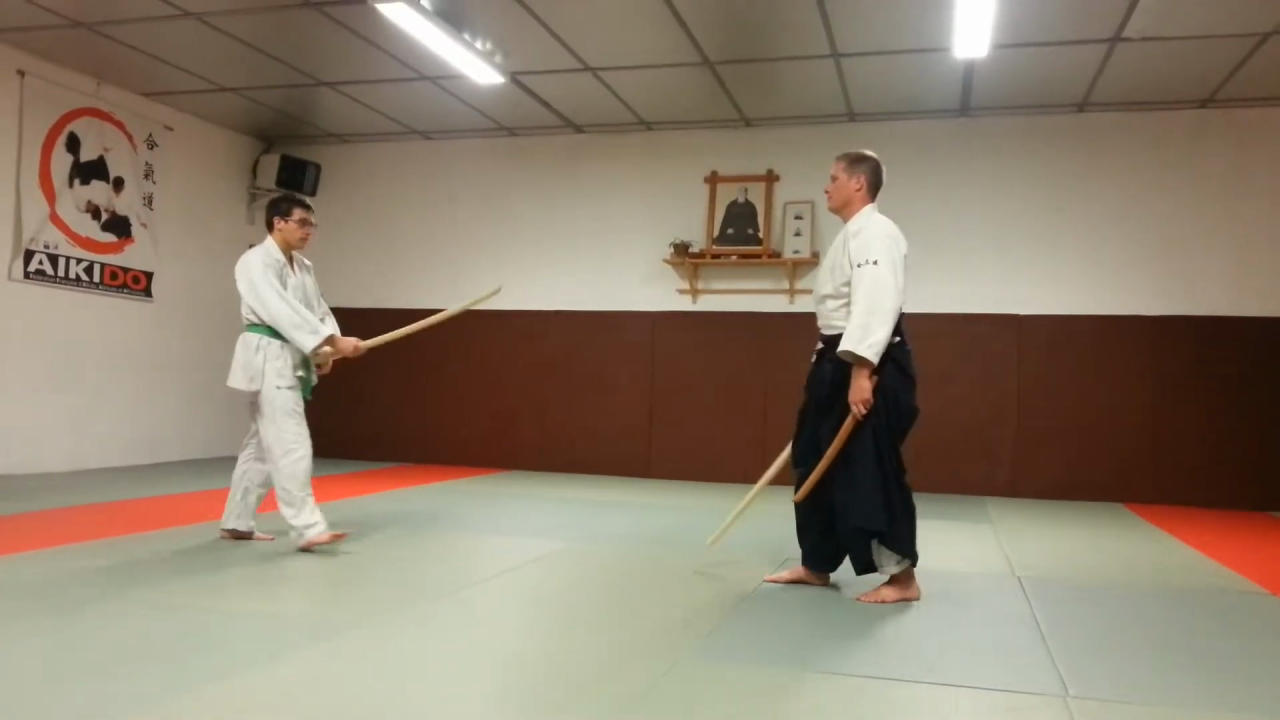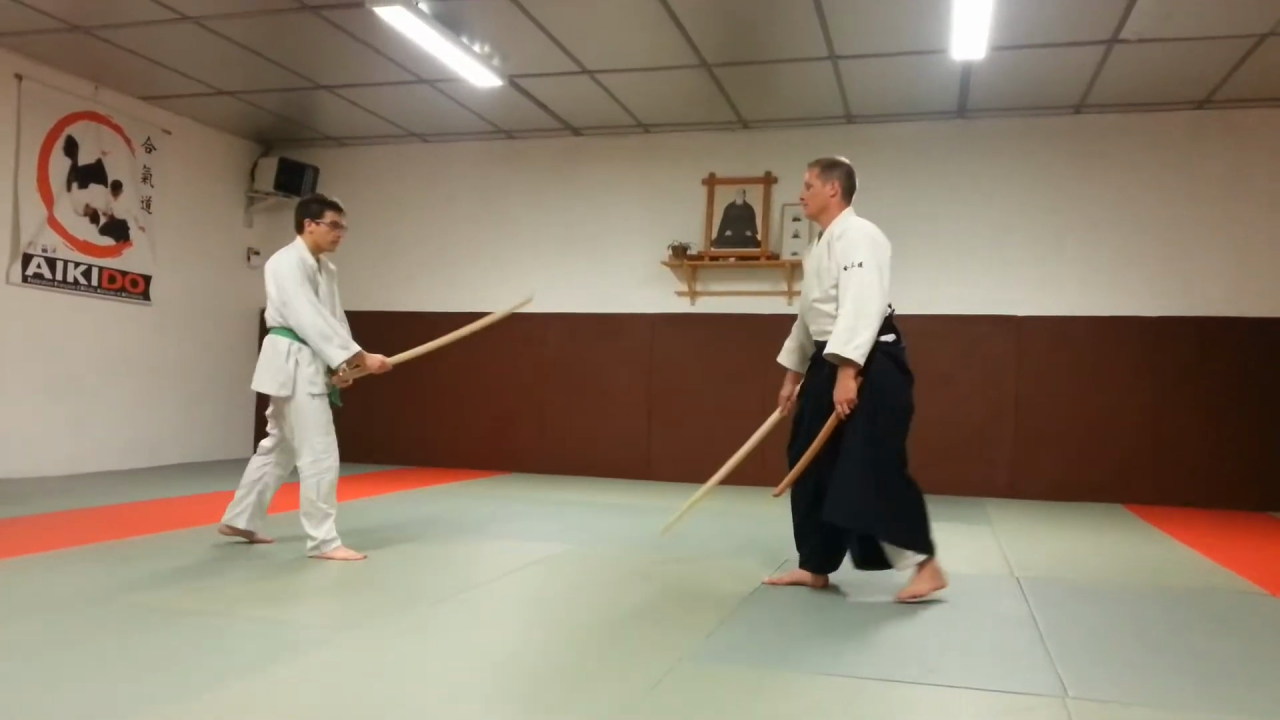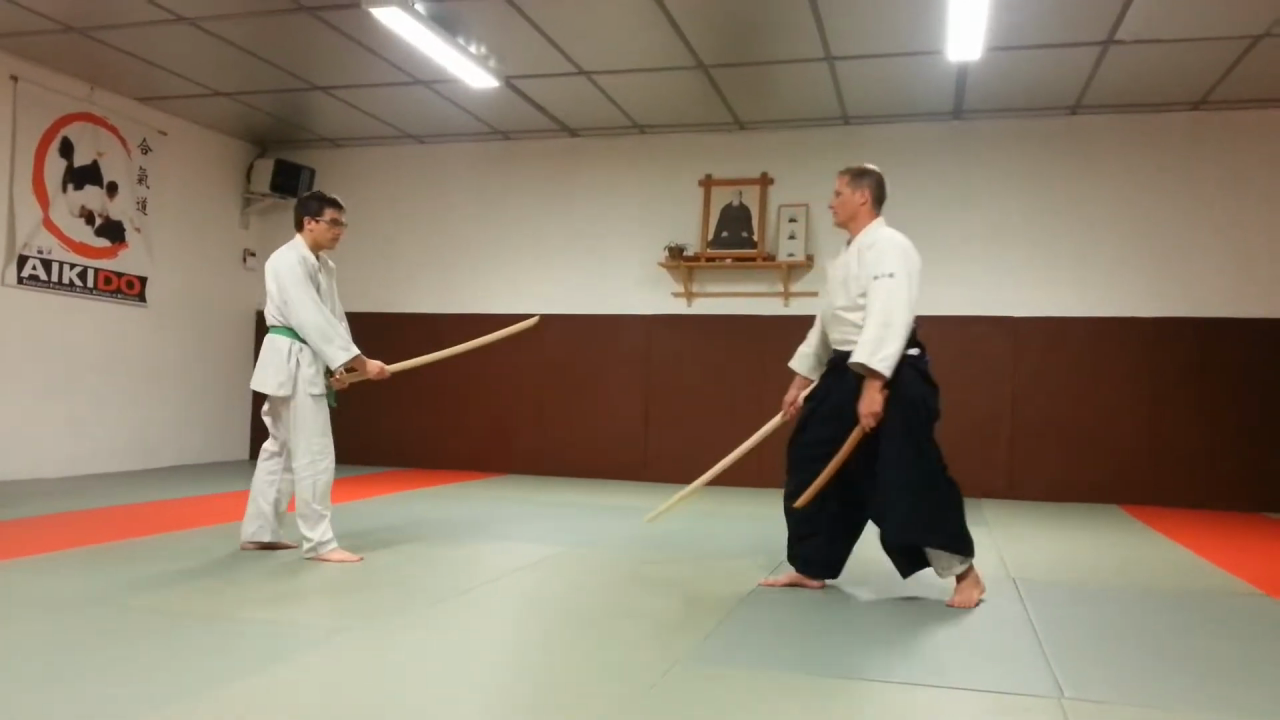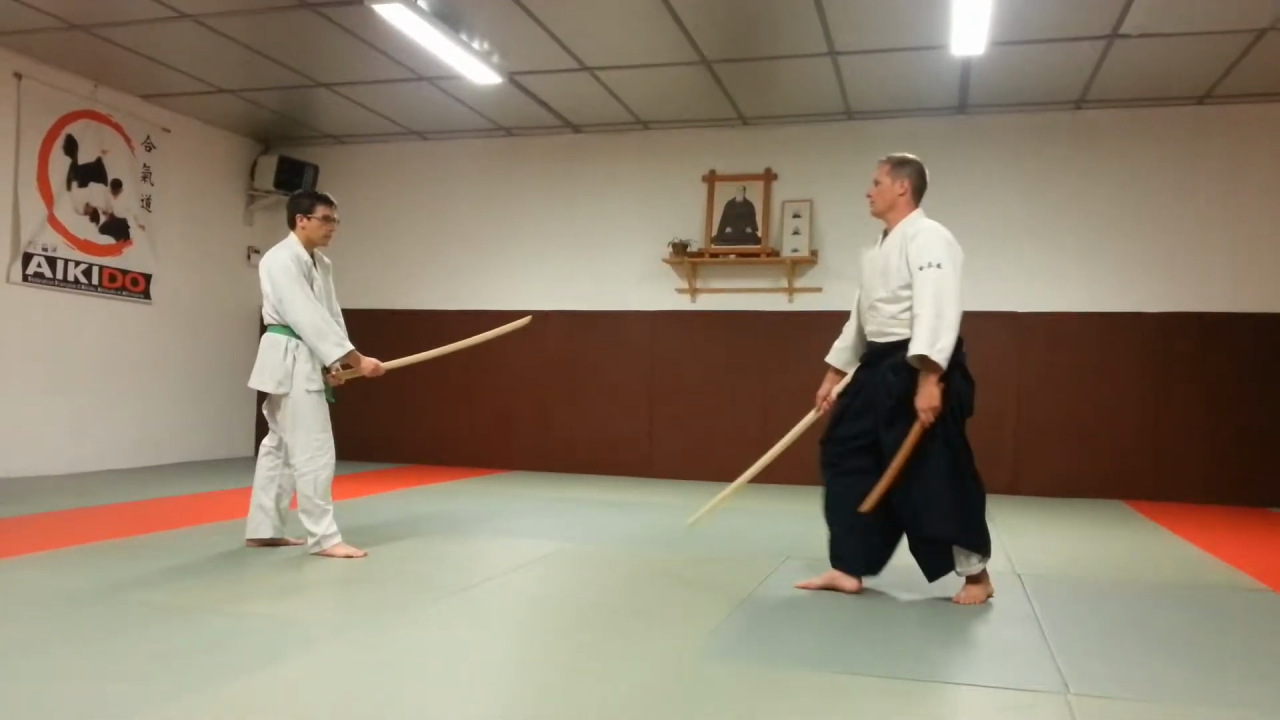
dt=0.3s
person 1, frame 1
left shoulder: (875, 232)
right shoulder: (850, 237)
left elbow: (877, 306)
left wrist: (863, 372)
right wrist: (830, 369)
left hip: (872, 366)
right hip: (839, 364)
left knee: (873, 470)
right knee: (817, 465)
left ankle: (902, 577)
right ankle: (816, 565)
person 1, frame 2
left shoulder: (857, 236)
right shoulder: (820, 246)
left elbow: (862, 308)
right elbow: (808, 317)
left wrist: (847, 373)
right wrist: (792, 374)
left hip: (867, 365)
right hip: (829, 365)
left knee: (871, 468)
right knee: (812, 464)
left ankle: (925, 565)
right ankle: (815, 566)
person 1, frame 3
left shoulder: (888, 246)
right shoulder: (844, 257)
left elbow: (889, 319)
right elbow: (825, 324)
left wrist: (874, 385)
right wrist: (800, 381)
left hip: (891, 376)
right hip: (845, 375)
left knee: (910, 478)
right knee: (810, 461)
left ankle: (965, 573)
right ankle: (809, 568)
person 1, frame 4
left shoulder: (928, 238)
right shoulder: (877, 249)
left elbow: (938, 311)
right elbow: (860, 317)
left wrist: (930, 379)
right wrist: (834, 374)
left hip: (921, 368)
right hip: (880, 370)
left knee: (939, 474)
right knee: (845, 455)
left ankle: (977, 574)
right ankle: (847, 569)
person 2, frame 1
left shoulder: (302, 266)
right shoulder: (256, 261)
left elbow: (319, 310)
right elbow: (281, 312)
left wrist: (327, 348)
right wrist: (333, 341)
left hip: (289, 361)
right hip: (267, 358)
left knee: (261, 445)
right knee: (291, 442)
left ankle: (237, 522)
right ankle: (309, 528)
person 2, frame 2
left shoulder: (325, 268)
right shoulder: (287, 263)
left elbow: (334, 319)
right elbow: (312, 321)
left wrist: (342, 365)
right wrist: (360, 357)
left hip: (309, 364)
right hip: (293, 363)
left knee: (278, 448)
right knee: (319, 452)
left ankle: (239, 519)
right ankle: (323, 540)
person 2, frame 3
left shoulder: (323, 265)
right shoulder: (288, 261)
left elbow: (334, 318)
right elbow: (313, 321)
left wrist: (336, 368)
right wrist: (361, 362)
left hip: (305, 364)
right hip: (292, 363)
left knee: (280, 450)
right knee: (313, 454)
left ankle: (258, 532)
right ankle: (319, 542)
person 2, frame 4
left shoulder: (319, 263)
right shoulder: (281, 260)
left elbow: (330, 314)
right elbow: (308, 318)
left wrist: (332, 364)
right wrist: (355, 359)
left hip: (305, 361)
right hip: (290, 360)
left knee: (279, 446)
right knee: (314, 449)
left ankle: (263, 529)
right ankle: (324, 537)
